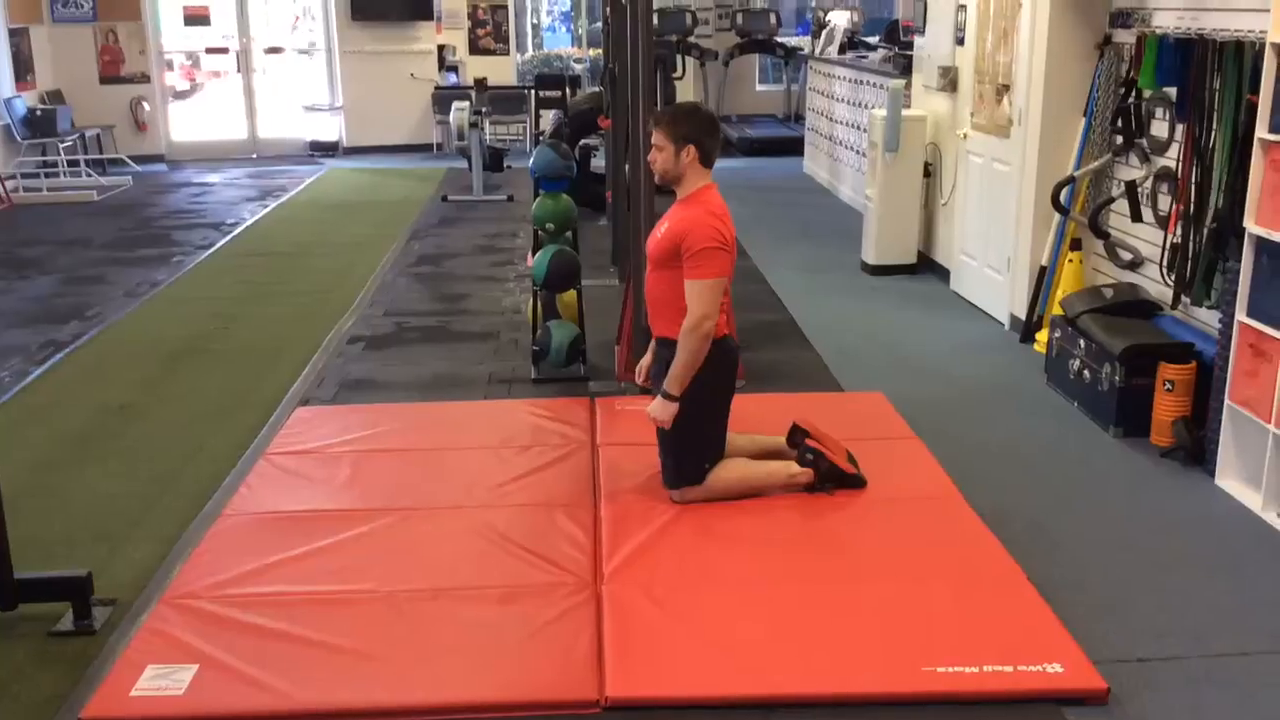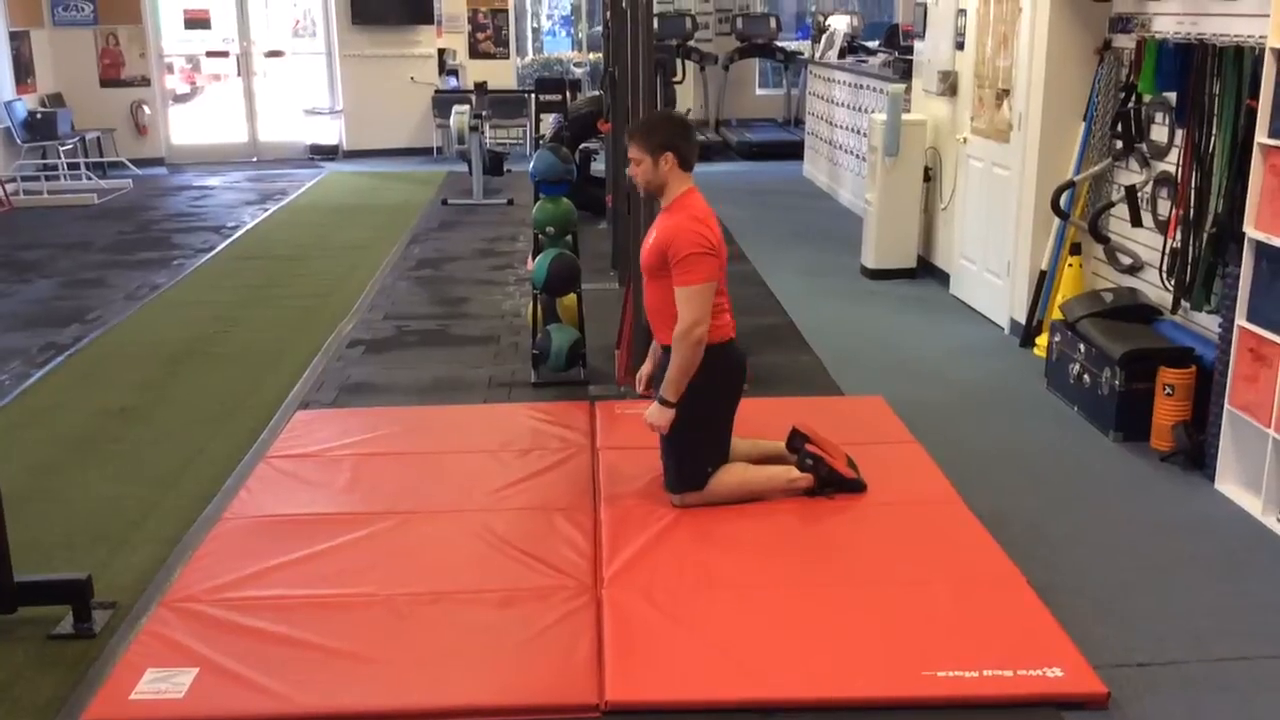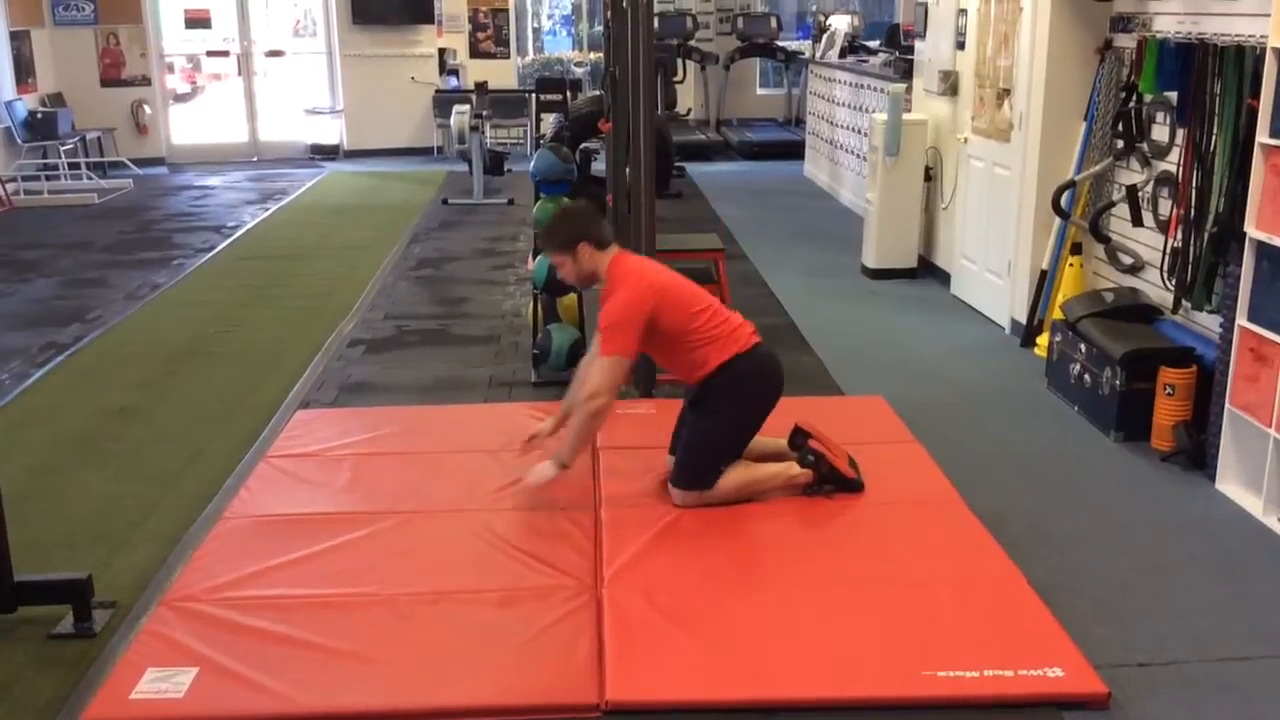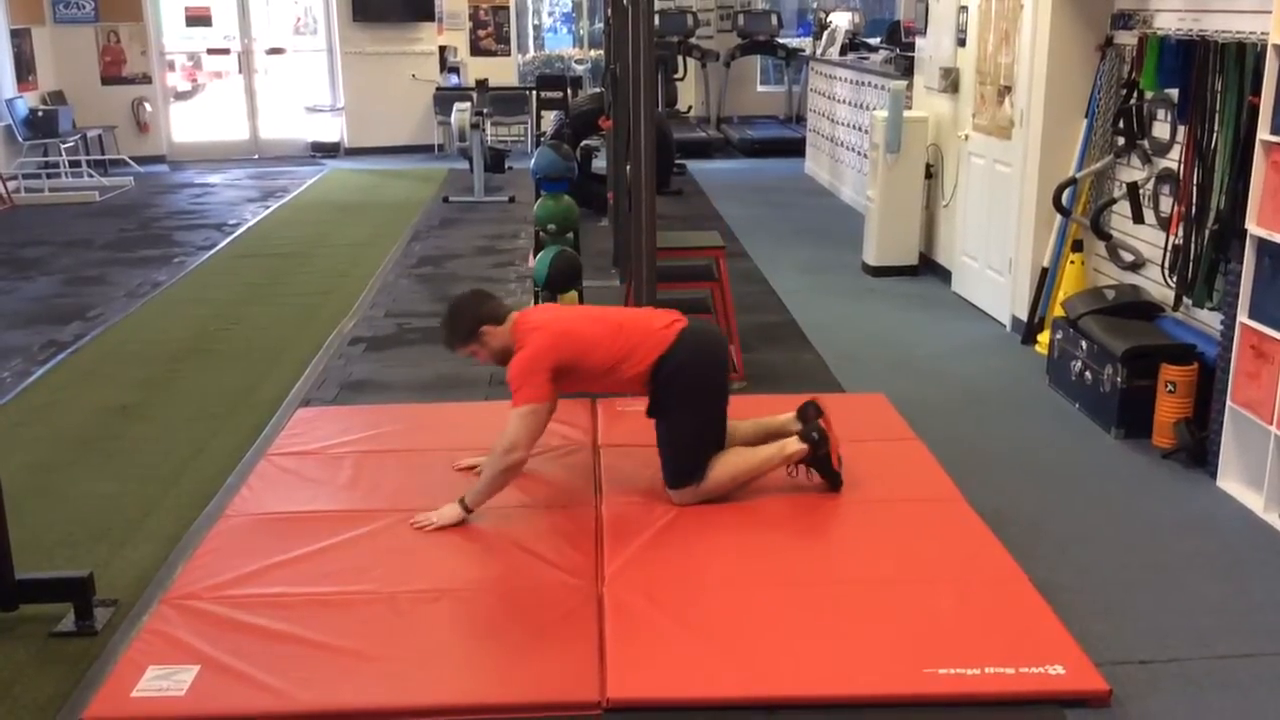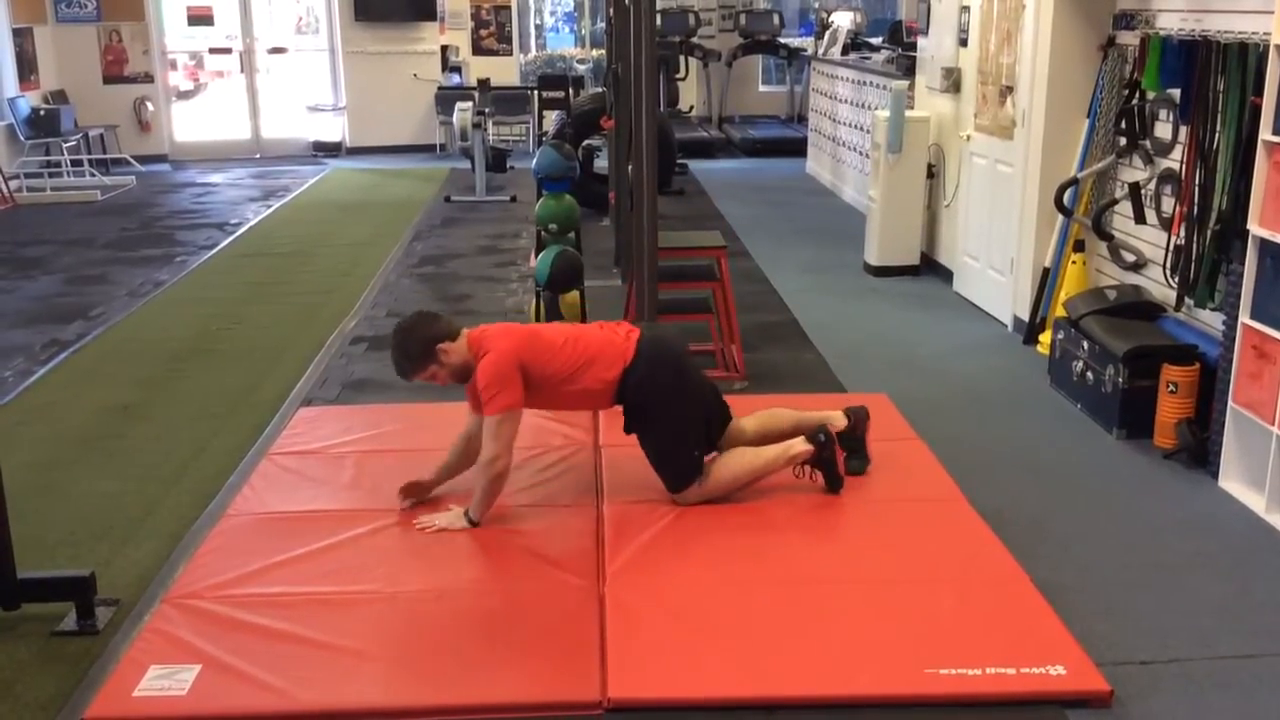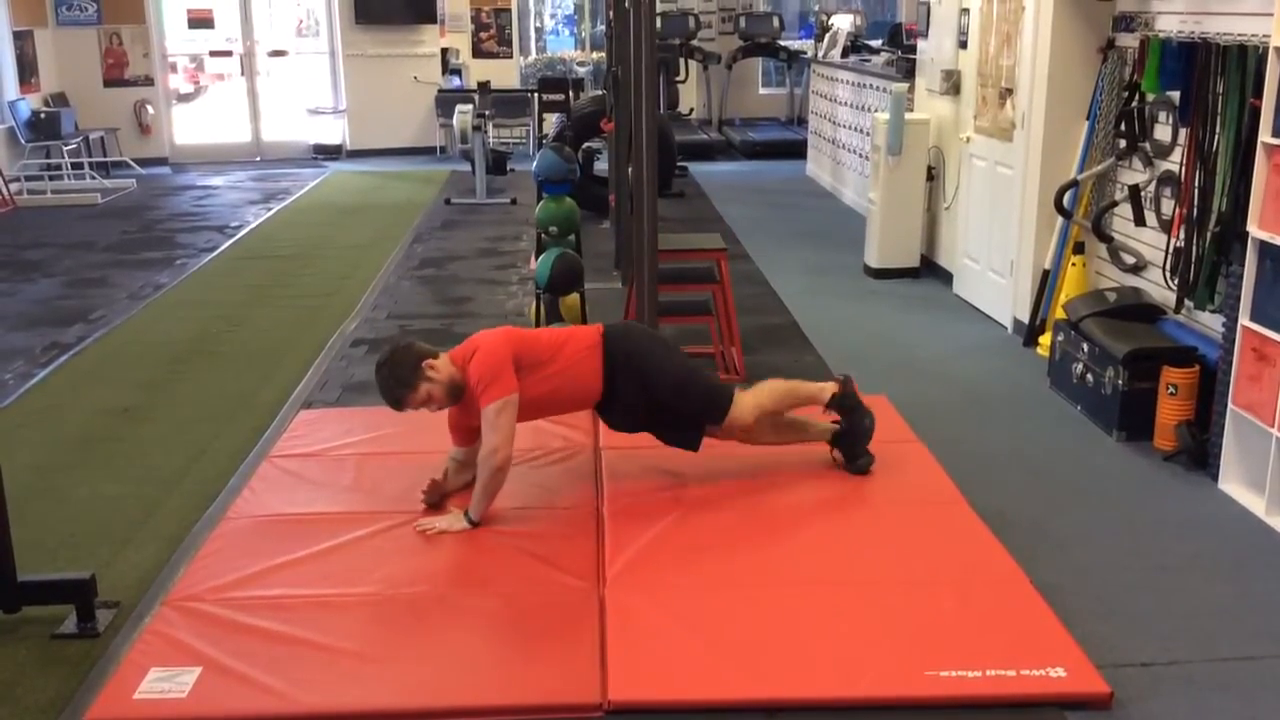
dt=0.5s
person 1, frame 1
left shoulder: (702, 222)
right shoulder: (688, 206)
left elbow: (701, 322)
left wrist: (669, 394)
right wrist: (655, 352)
left hip: (697, 361)
right hip: (679, 352)
left knee: (686, 486)
right knee: (700, 447)
left ankle: (806, 469)
right ankle: (794, 445)
person 1, frame 2
left shoulder: (687, 228)
right shoulder: (678, 211)
left elbow: (693, 329)
left wrist: (666, 401)
right wrist: (653, 360)
left hip: (708, 364)
right hip: (697, 358)
left knee: (685, 490)
right knee: (700, 452)
left ankle: (807, 475)
right ankle: (792, 449)
person 1, frame 3
left shoulder: (625, 296)
right shoulder: (624, 273)
left elbow: (598, 397)
right elbow: (593, 362)
left wrist: (558, 462)
right wrist: (557, 420)
left hip: (742, 378)
right hip: (729, 369)
left knee: (686, 490)
right knee: (682, 461)
left ankle: (805, 472)
right ankle: (793, 448)
person 1, frame 4
left shoulder: (531, 355)
right shoulder: (534, 324)
left elbow: (515, 452)
right elbow: (538, 411)
left wrist: (463, 507)
right wrist: (497, 459)
left hip: (685, 365)
right hip: (687, 344)
left knee: (686, 488)
right knee: (709, 443)
left ankle: (798, 447)
right ankle: (799, 421)
person 1, frame 5
left shoulder: (493, 363)
right shoulder: (485, 350)
left elbow: (496, 460)
right elbow: (476, 434)
left wrist: (470, 517)
right wrist: (432, 481)
left hip: (647, 374)
right hip: (644, 356)
left knee: (690, 489)
right knee: (735, 433)
left ankle: (805, 447)
right ankle: (840, 422)
person 1, frame 6
left shoulder: (486, 357)
right shoulder: (463, 405)
left elbow: (498, 454)
right elbow: (465, 461)
left wrist: (471, 517)
right wrist: (443, 486)
left hip: (621, 357)
right hip: (614, 401)
left knee: (739, 413)
right knee: (724, 428)
left ankle: (831, 393)
right ankle: (832, 432)
